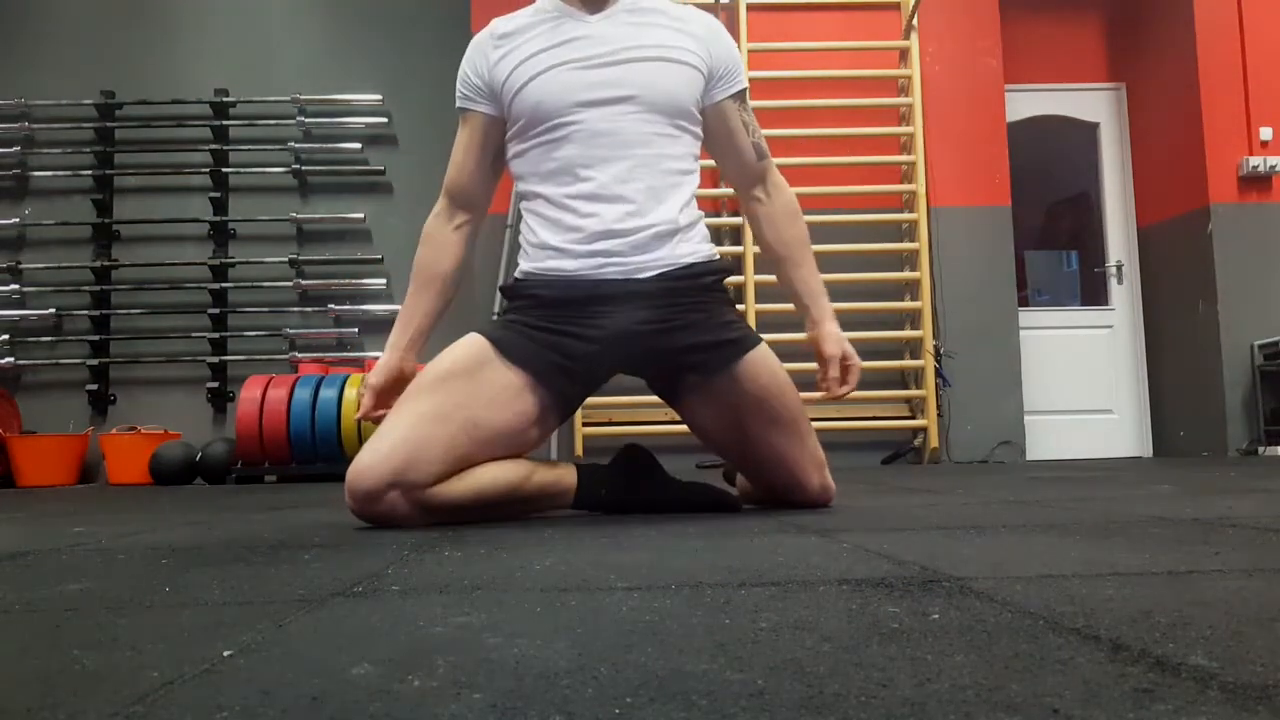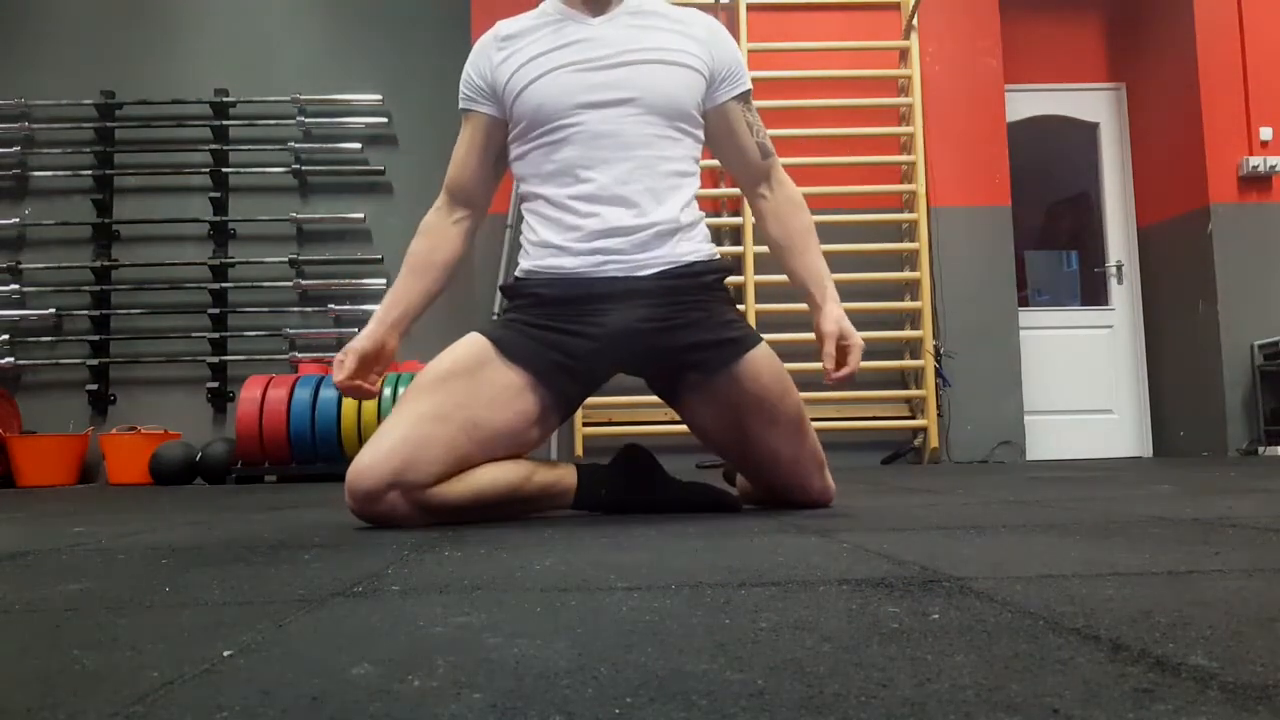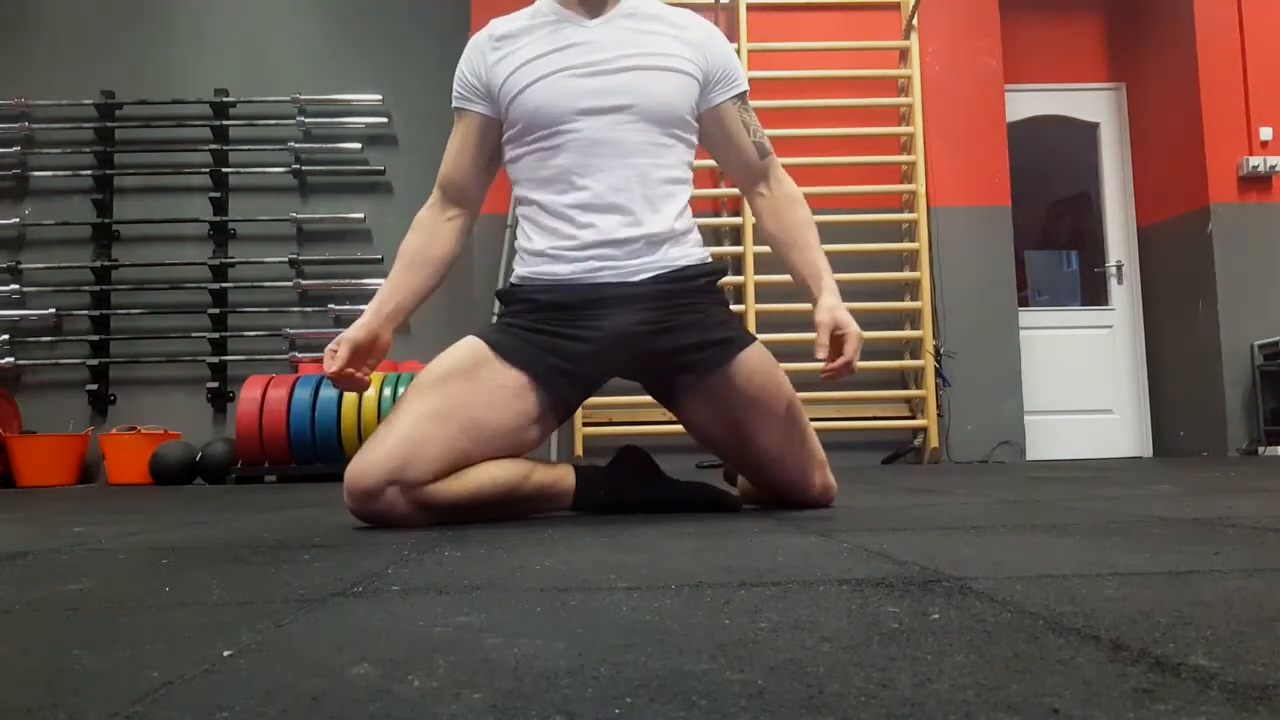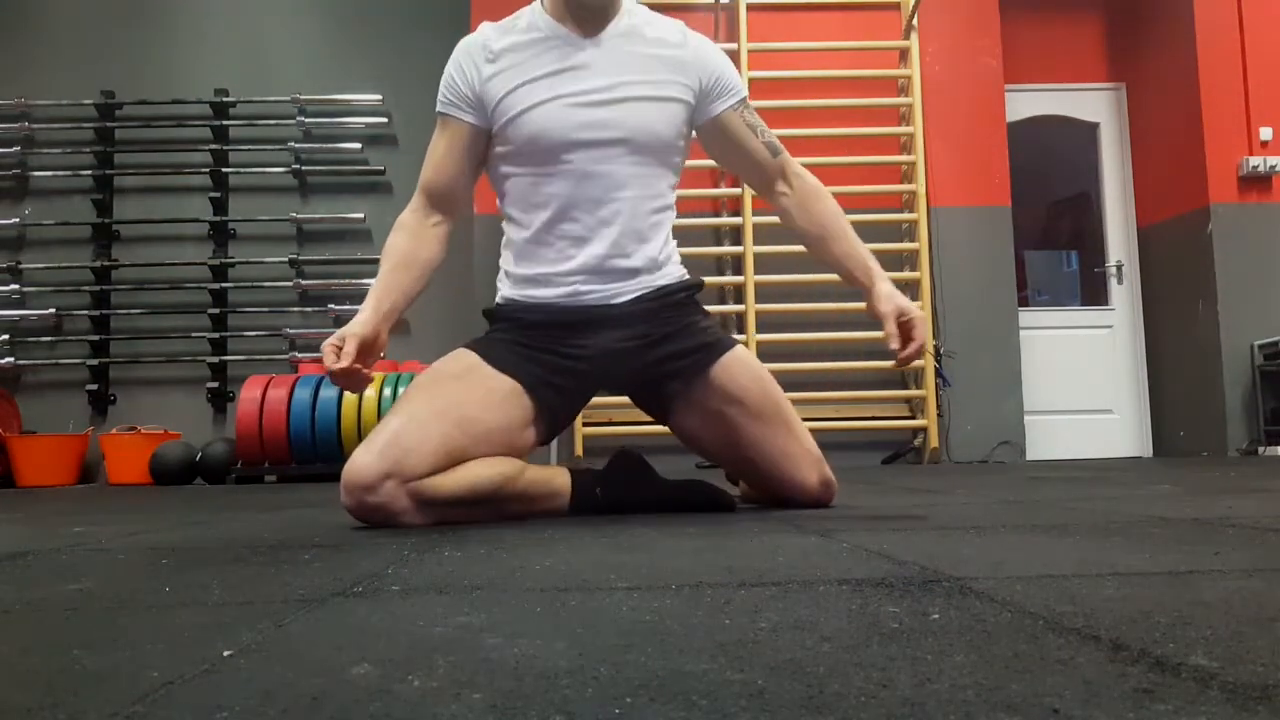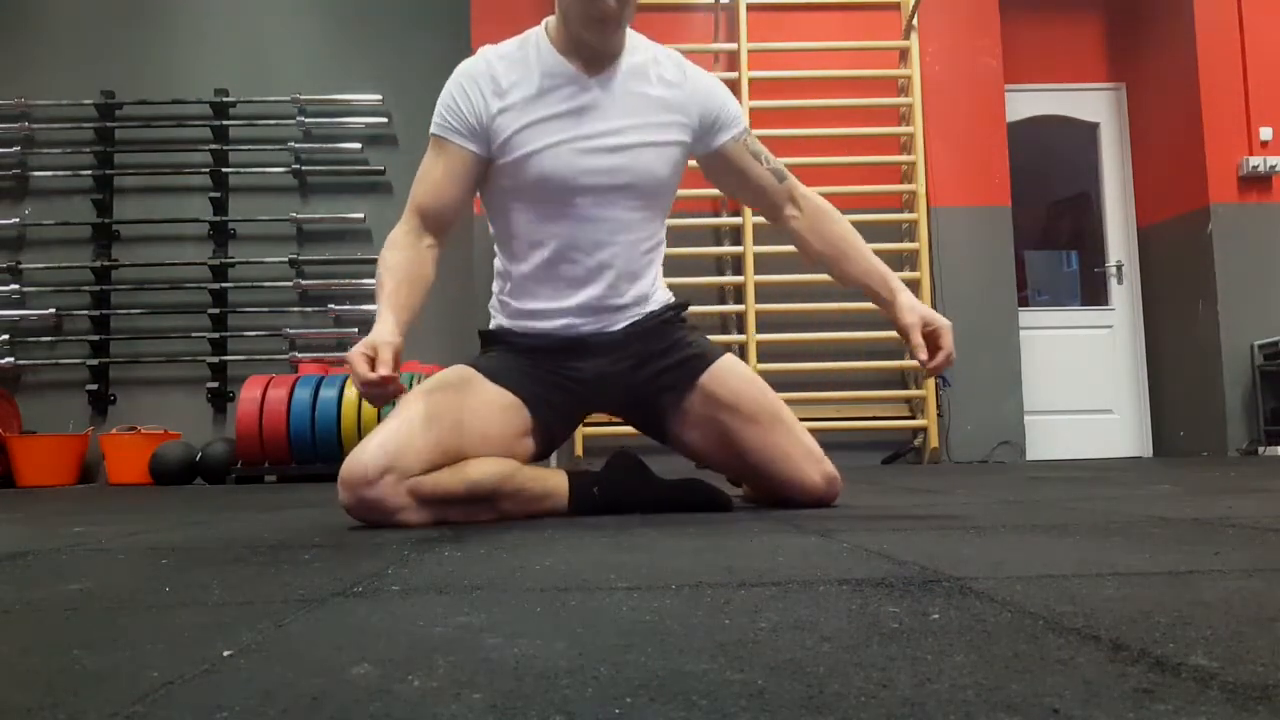
dt=0.3s
person 1, frame 1
right shoulder: (497, 46)
left elbow: (760, 187)
right elbow: (459, 211)
left wrist: (821, 317)
right wrist: (401, 347)
left hip: (683, 295)
right hip: (552, 304)
left knee: (807, 489)
right knee: (374, 488)
right ankle: (605, 487)
person 1, frame 2
right shoulder: (501, 49)
left elbow: (767, 184)
right elbow: (457, 208)
left wrist: (826, 299)
right wrist: (383, 326)
left hip: (683, 294)
right hip: (552, 304)
left knee: (807, 488)
right knee: (374, 488)
right ankle: (602, 485)
person 1, frame 3
right shoulder: (495, 48)
left elbow: (764, 182)
right elbow: (451, 207)
left wrist: (825, 292)
right wrist: (378, 320)
left hip: (679, 297)
right hip: (548, 308)
left knee: (808, 488)
right knee: (373, 488)
right ankle: (605, 487)
person 1, frame 4
left shoulder: (689, 52)
right shoulder: (484, 55)
left elbow: (783, 182)
right elbow: (432, 212)
left wrist: (876, 282)
right wrist: (372, 315)
left hip: (662, 314)
right hip: (535, 327)
left knee: (808, 486)
right knee: (371, 486)
right ankle: (601, 490)
person 1, frame 5
left shoulder: (688, 88)
right shoulder: (484, 83)
left elbow: (791, 205)
right elbow: (422, 231)
left wrist: (896, 295)
right wrist: (388, 325)
left hip: (652, 337)
right hip: (530, 352)
left knee: (813, 485)
right knee: (369, 485)
right ankle: (599, 491)
